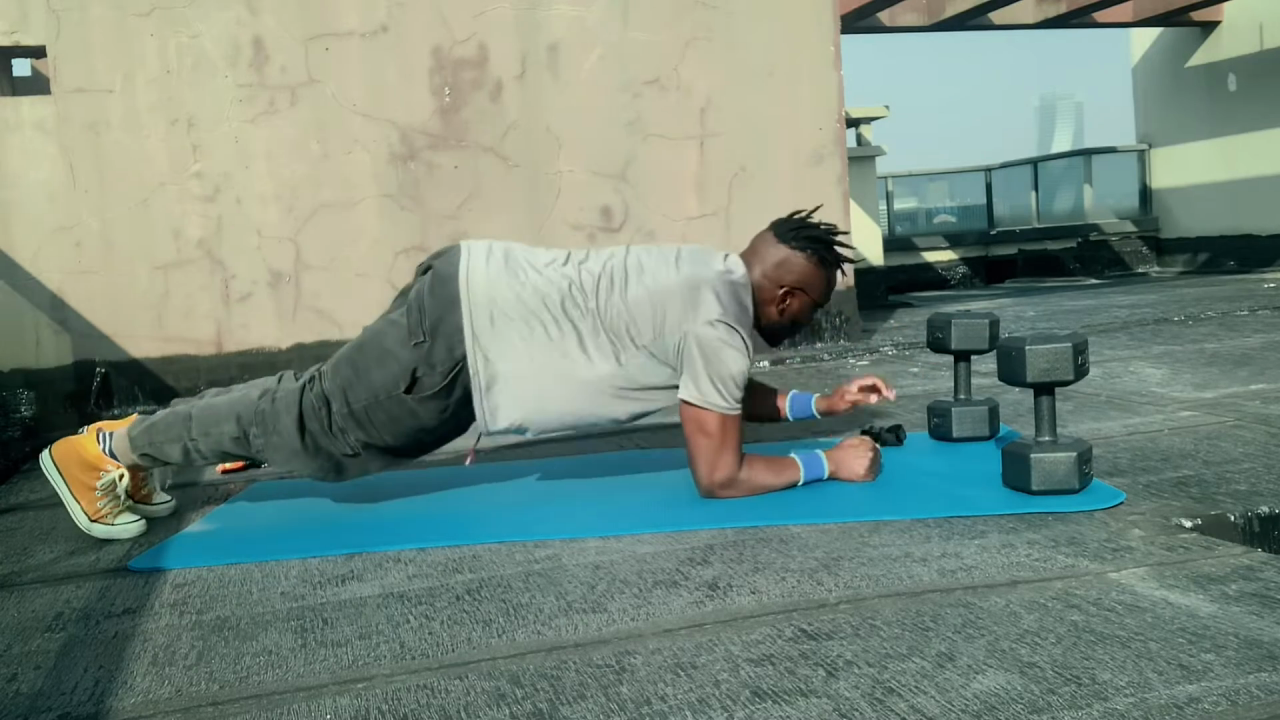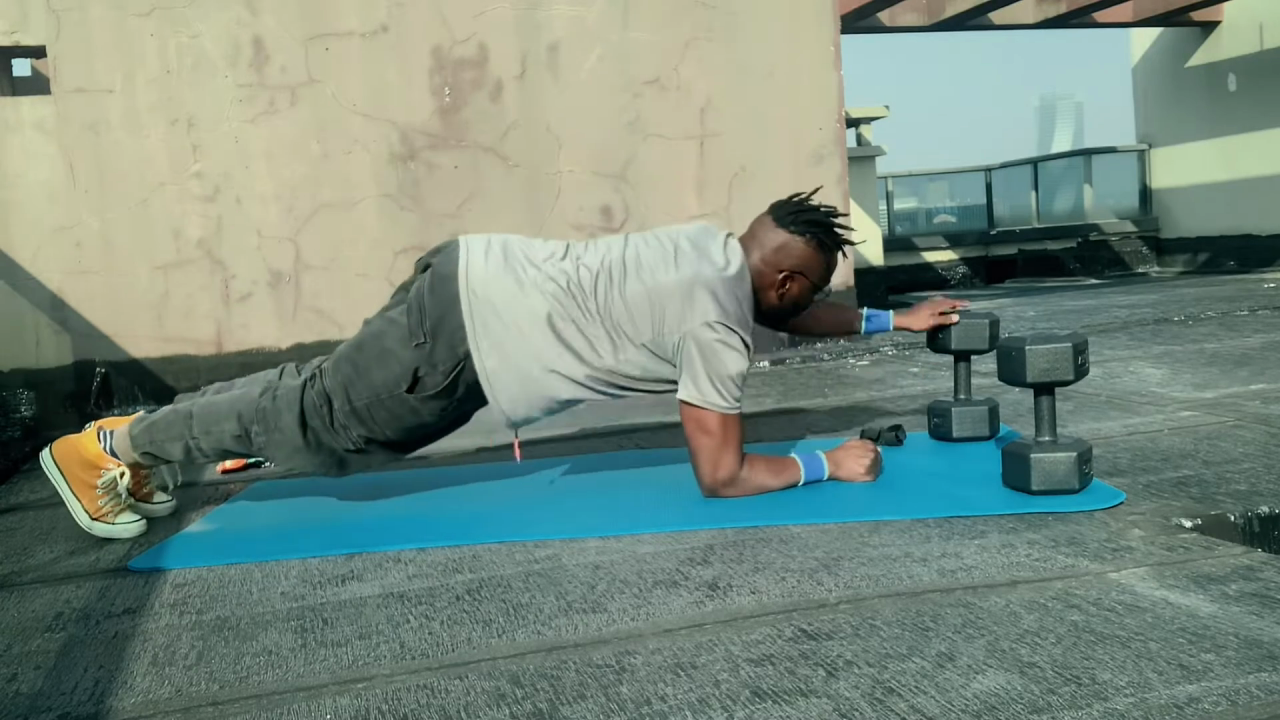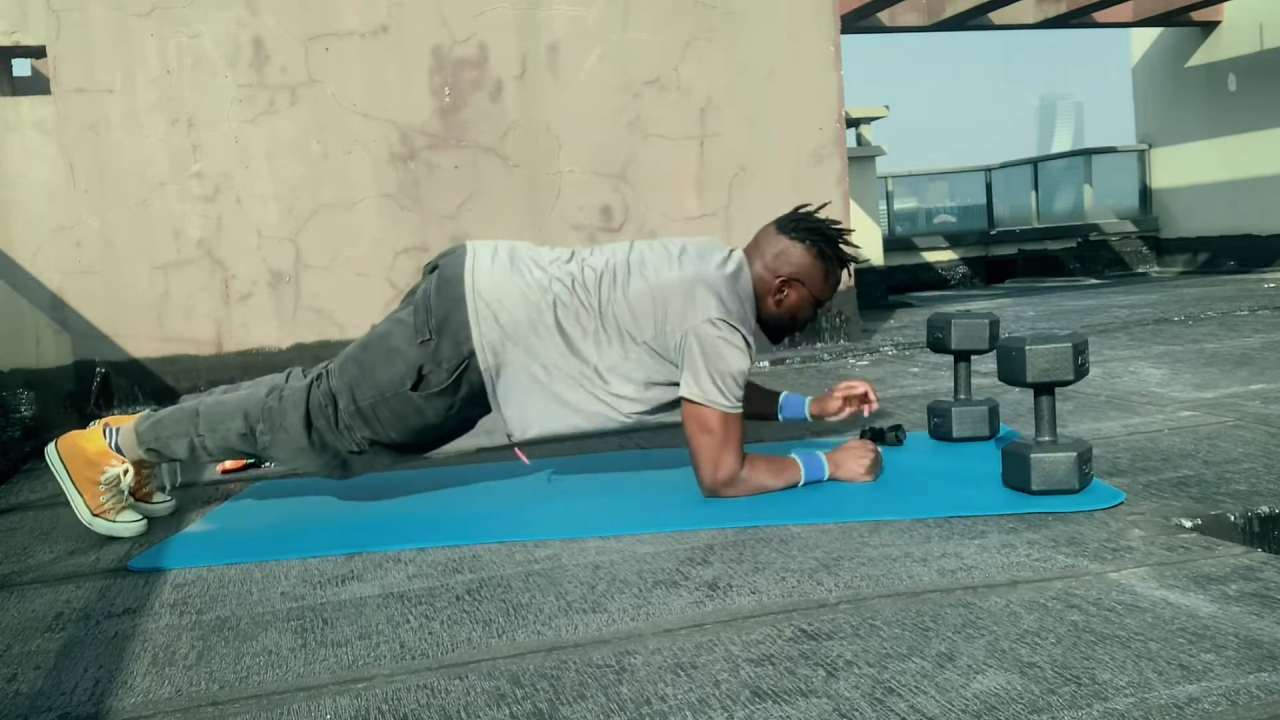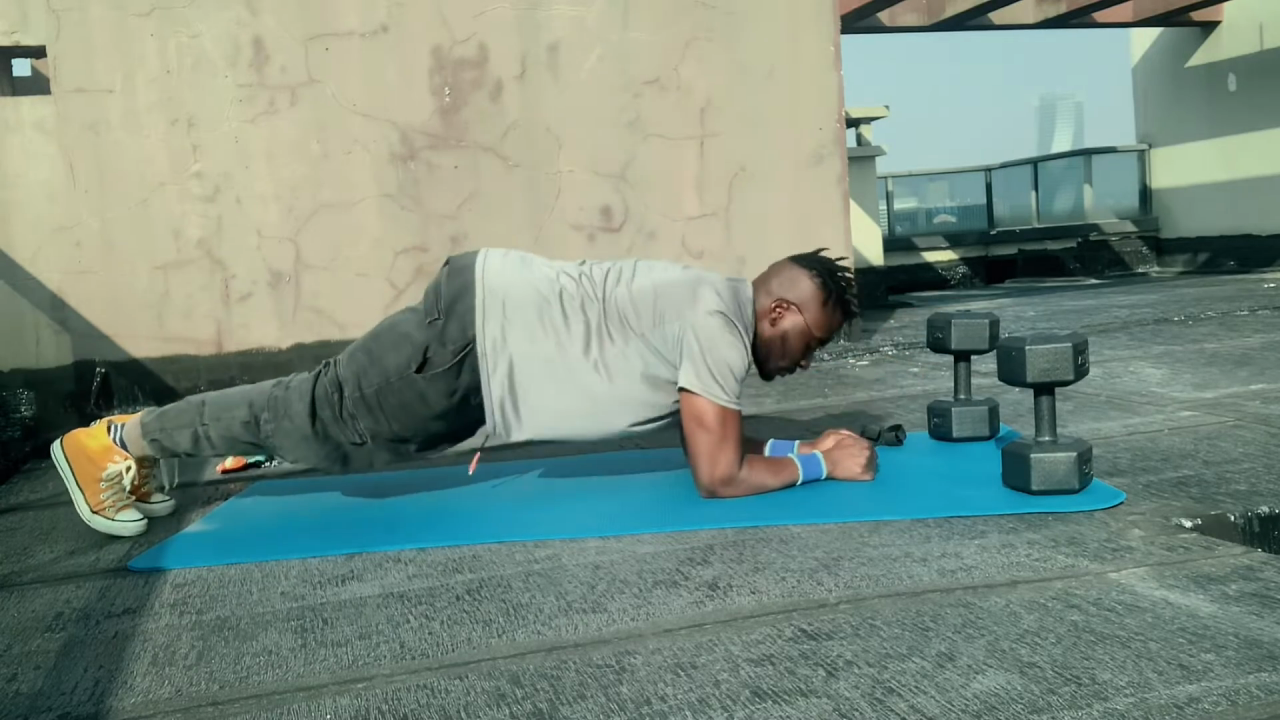
dt=0.2s
person 1, frame 1
left shoulder: (710, 272)
right shoulder: (720, 326)
left elbow: (721, 395)
right elbow: (718, 476)
left wrist: (812, 404)
right wrist: (824, 464)
left hip: (473, 286)
right hip: (463, 336)
left knee: (319, 406)
right knee: (313, 424)
left ankle: (138, 438)
right ankle: (103, 448)
person 1, frame 2
left shoulder: (723, 249)
right shoulder: (714, 322)
left elbow: (782, 320)
right elbow: (722, 476)
left wrist: (887, 319)
right wrist: (827, 466)
left hip: (473, 277)
right hip: (467, 331)
left knee: (321, 396)
right knee: (316, 420)
left ankle: (144, 439)
right ankle: (105, 447)
person 1, frame 3
left shoulder: (719, 264)
right shoulder: (718, 321)
left elbow: (716, 389)
right elbow: (721, 475)
left wrist: (806, 407)
right wrist: (826, 466)
left hip: (479, 286)
right hip: (471, 337)
left knee: (328, 402)
right knee: (322, 423)
left ankle: (140, 438)
right ankle: (110, 445)
person 1, frame 4
left shoulder: (714, 303)
right shoulder: (722, 324)
left elbow: (707, 433)
right elbow: (717, 474)
left wrist: (798, 445)
right wrist: (817, 465)
left hip: (491, 304)
right hip: (475, 329)
left knee: (336, 409)
right knee: (323, 418)
left ankle: (150, 439)
right ankle: (114, 440)
